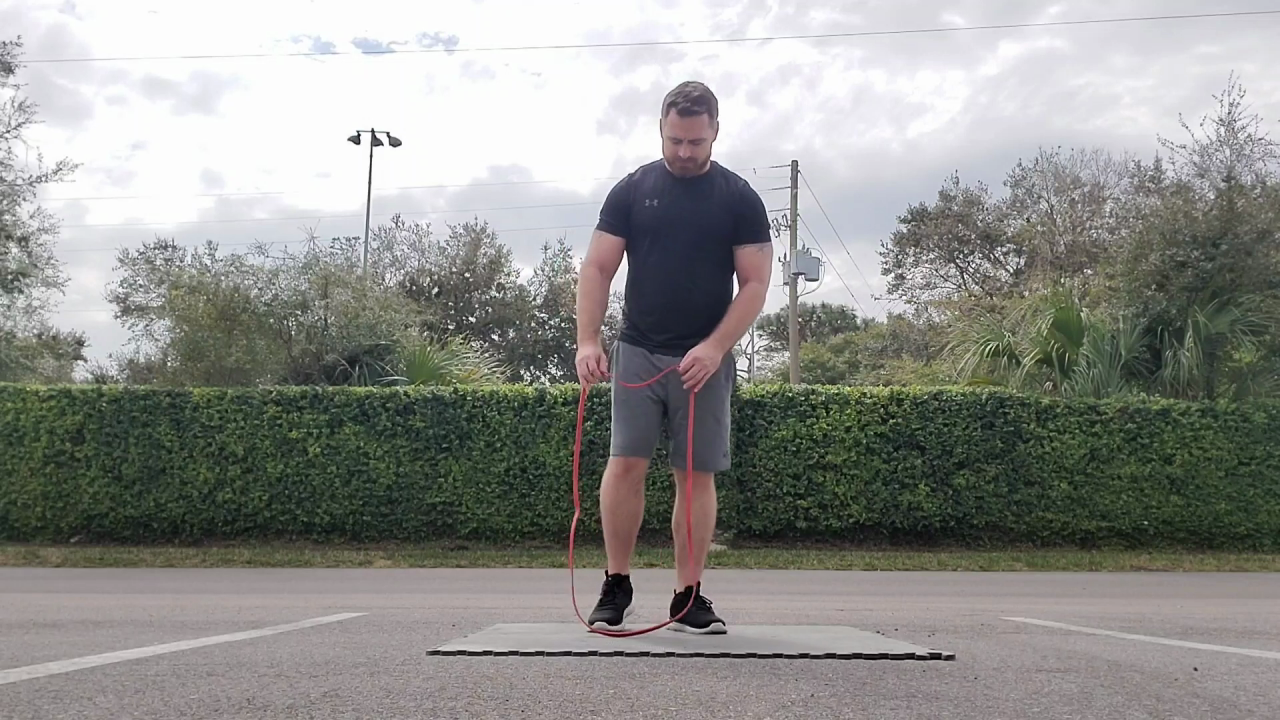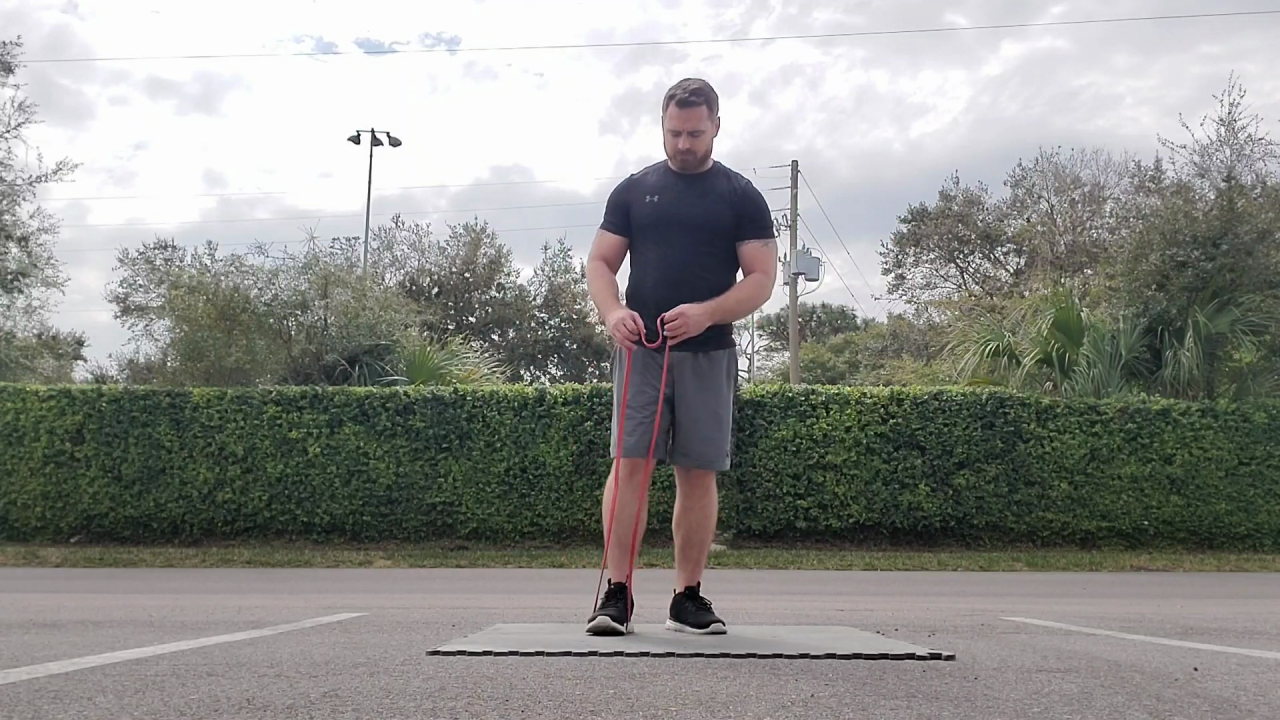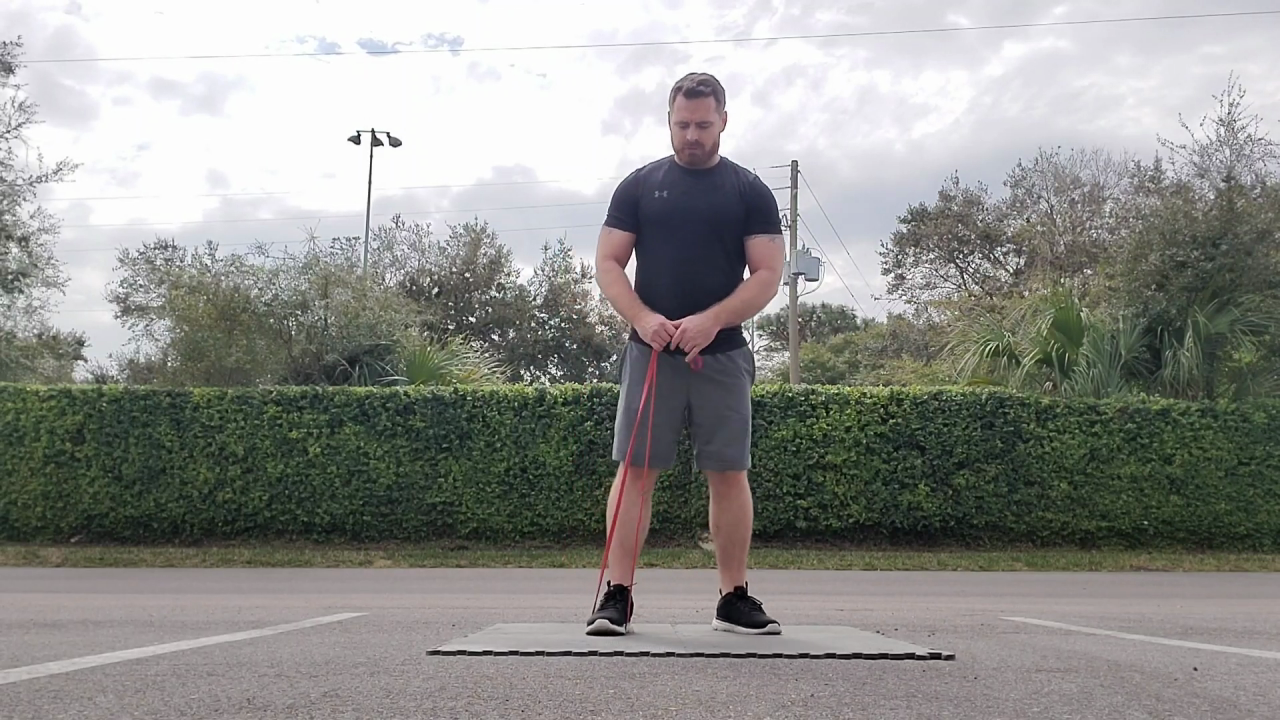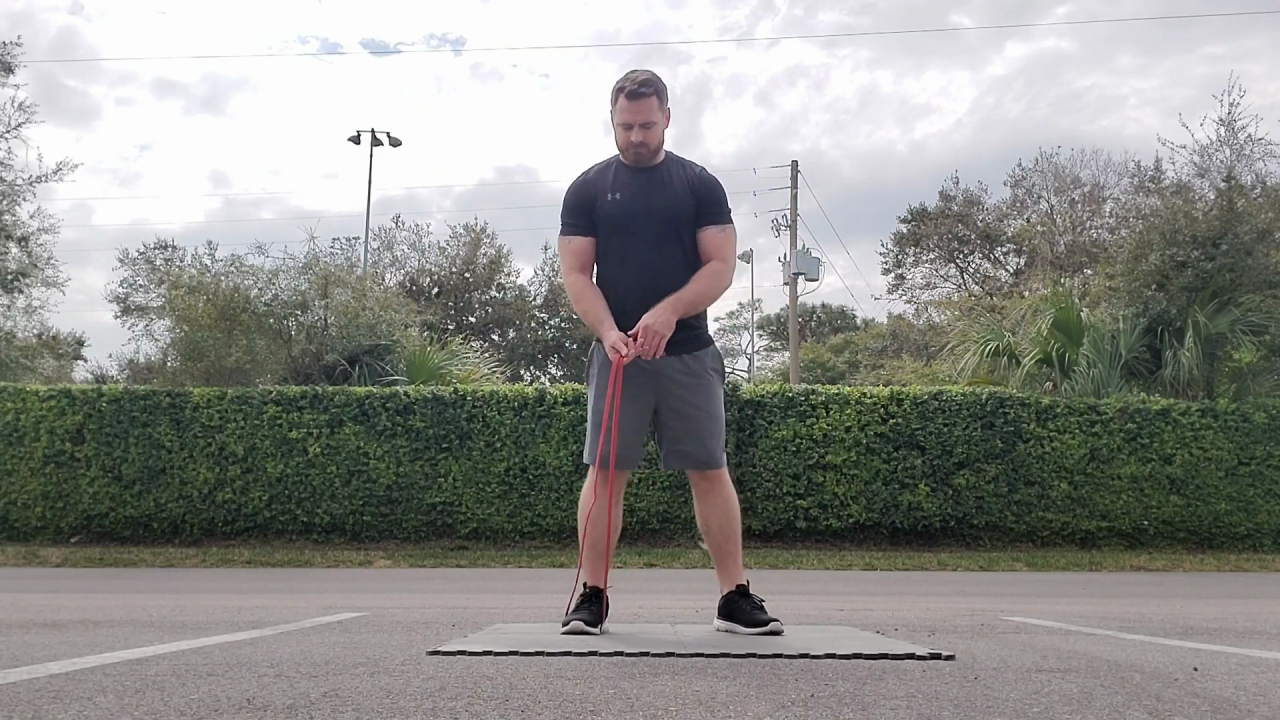
dt=1s
person 1, frame 1
left shoulder: (739, 198)
right shoulder: (631, 190)
left elbow: (755, 283)
right elbow: (597, 267)
left wrist: (716, 347)
right wrist: (588, 340)
left hip: (703, 360)
right hip: (637, 352)
left knee: (697, 475)
right knee: (626, 465)
left ankle: (688, 597)
right ankle: (616, 585)
person 1, frame 2
left shoulder: (740, 196)
right shoulder: (633, 190)
left elbow: (761, 278)
right elbow: (600, 261)
left wrist: (707, 313)
right wrist: (612, 310)
left hip: (708, 354)
right hip: (641, 351)
left knee: (698, 474)
right knee: (630, 466)
left ankle: (687, 597)
right ankle: (617, 594)
person 1, frame 3
left shoulder: (750, 191)
right shoulder: (639, 185)
left elbow: (767, 274)
right elbow: (608, 262)
left wrist: (714, 320)
right wrist: (642, 317)
left hip: (722, 354)
right hip: (650, 351)
left knee: (729, 474)
right knee: (636, 468)
left ankle: (734, 598)
right ankle: (617, 595)
person 1, frame 4
left shoulder: (699, 183)
right shoulder: (588, 188)
left elbow: (721, 265)
right elbow: (575, 273)
left wrist: (670, 311)
right wrist: (609, 333)
left hip: (690, 354)
right hip: (618, 356)
left knee: (710, 472)
right knee: (604, 472)
left ankle: (735, 599)
right ankle: (592, 596)
